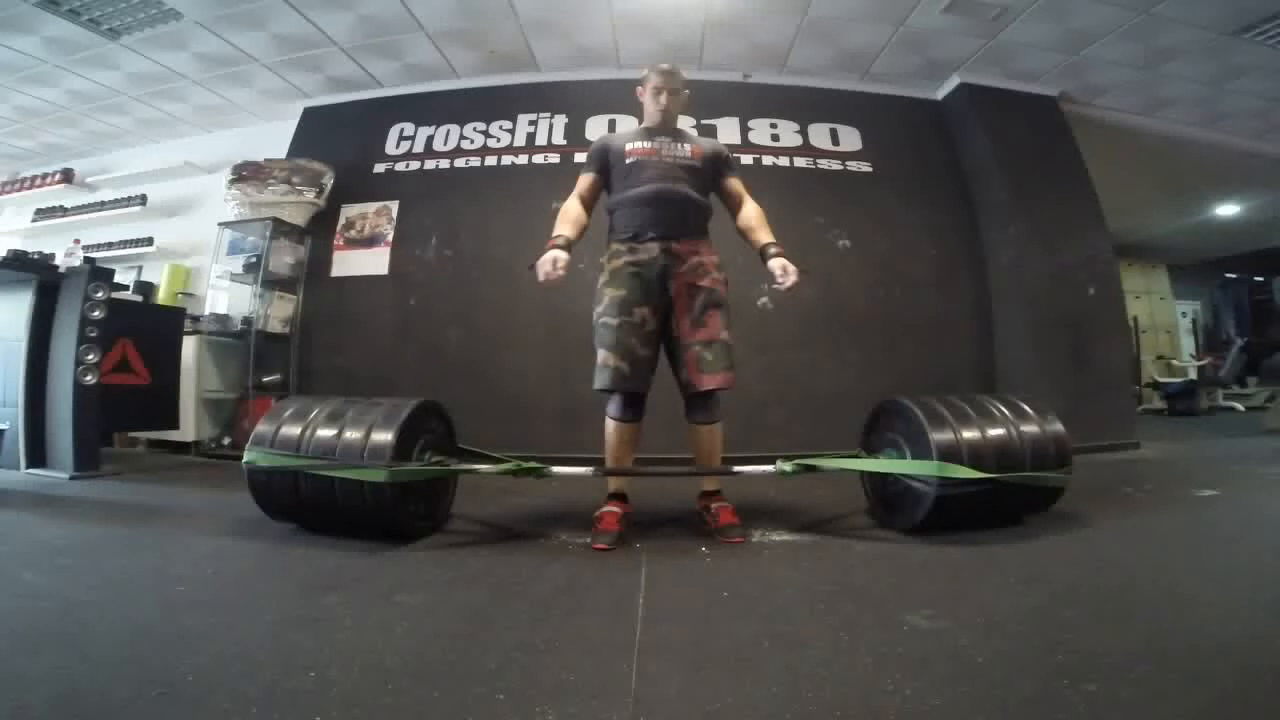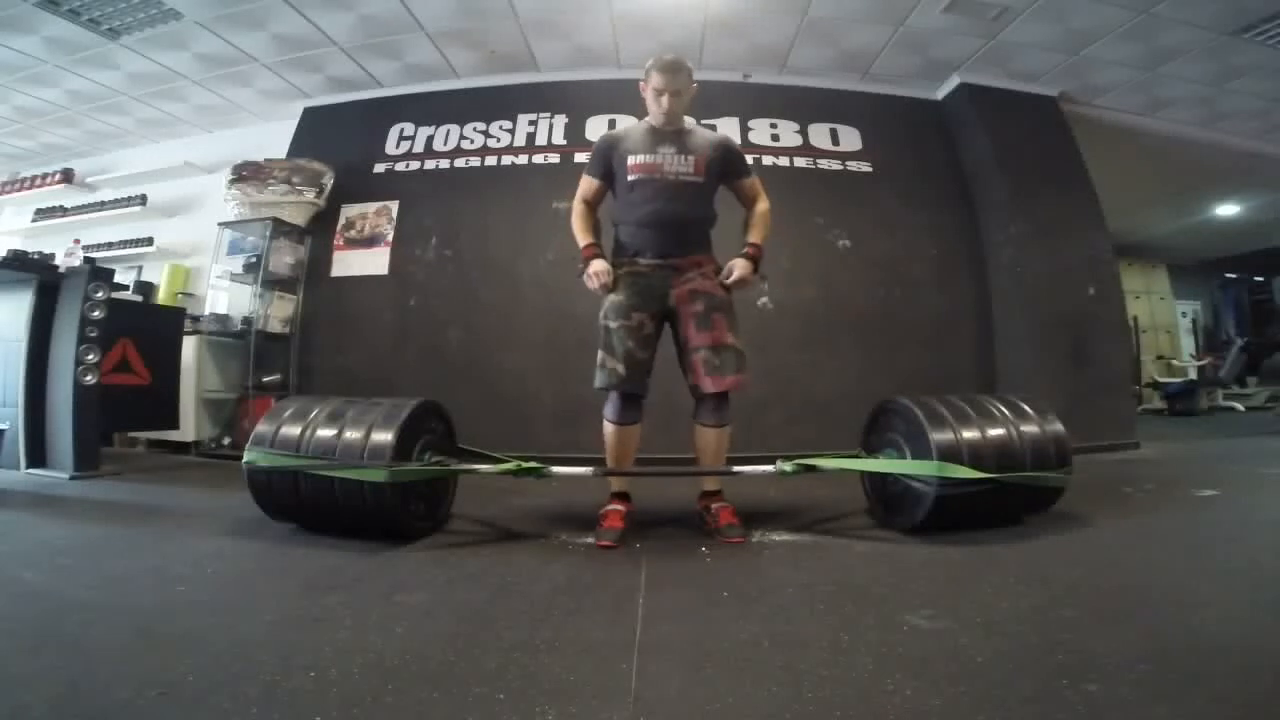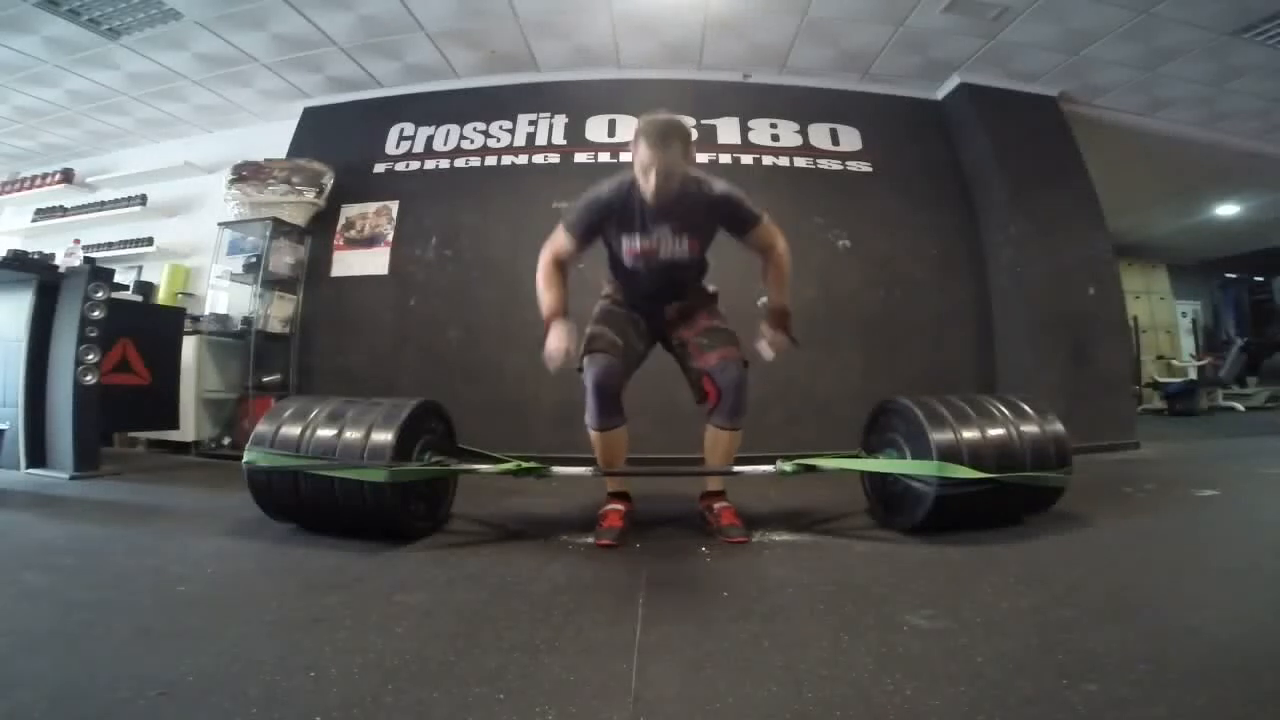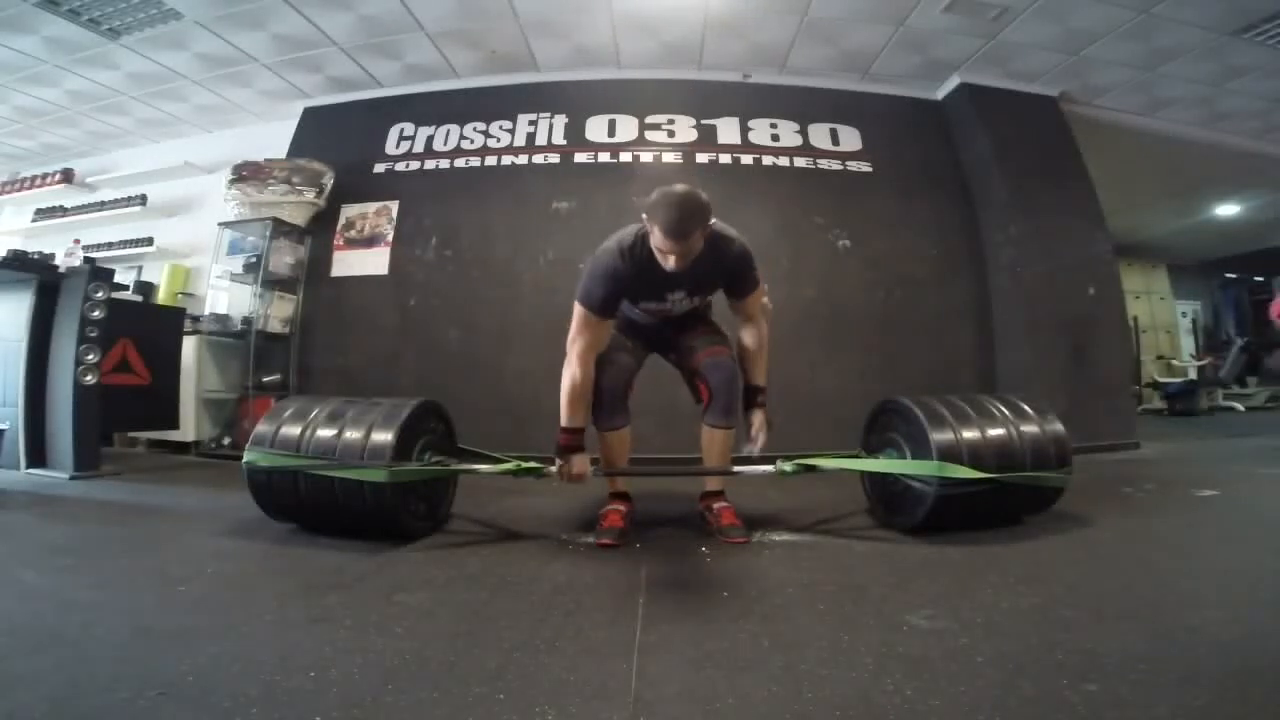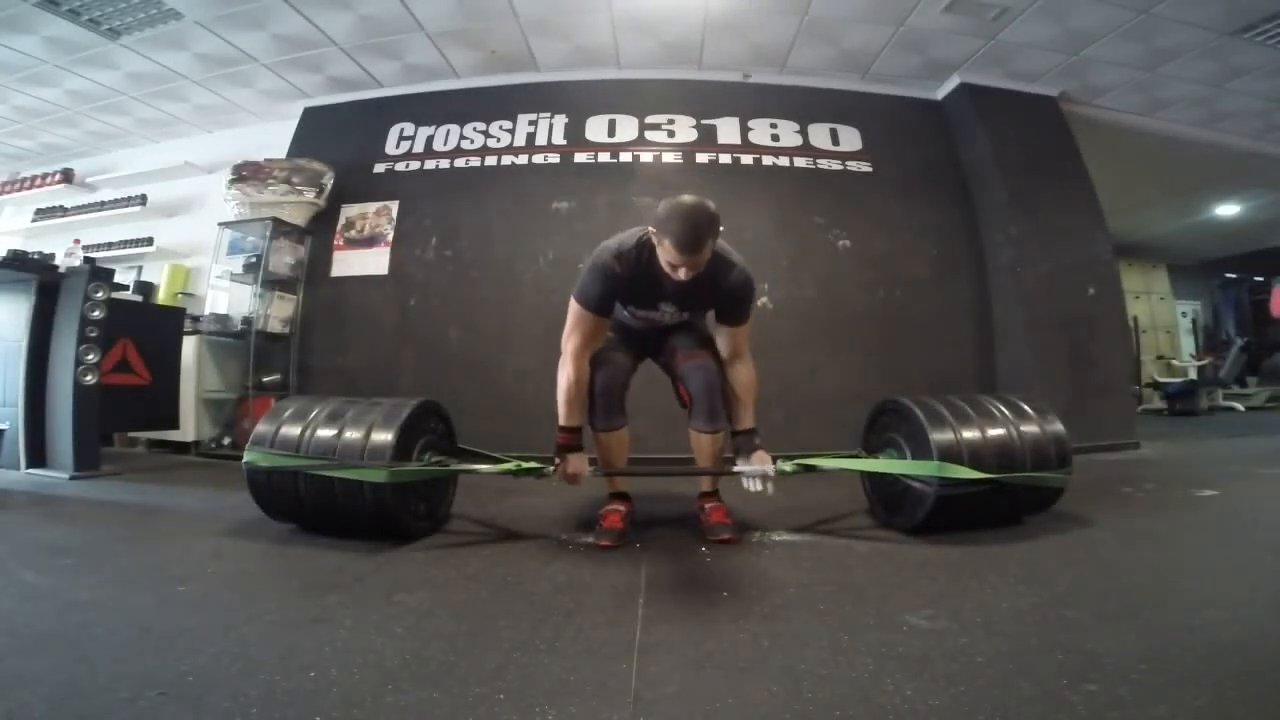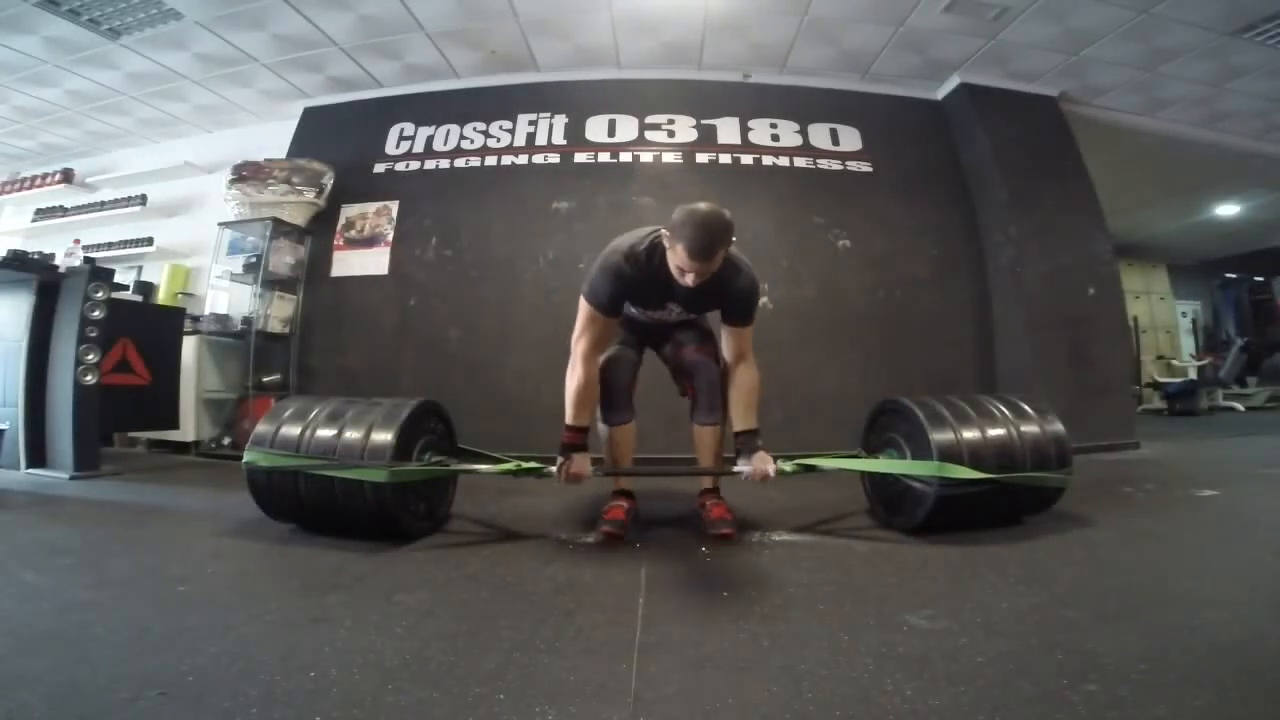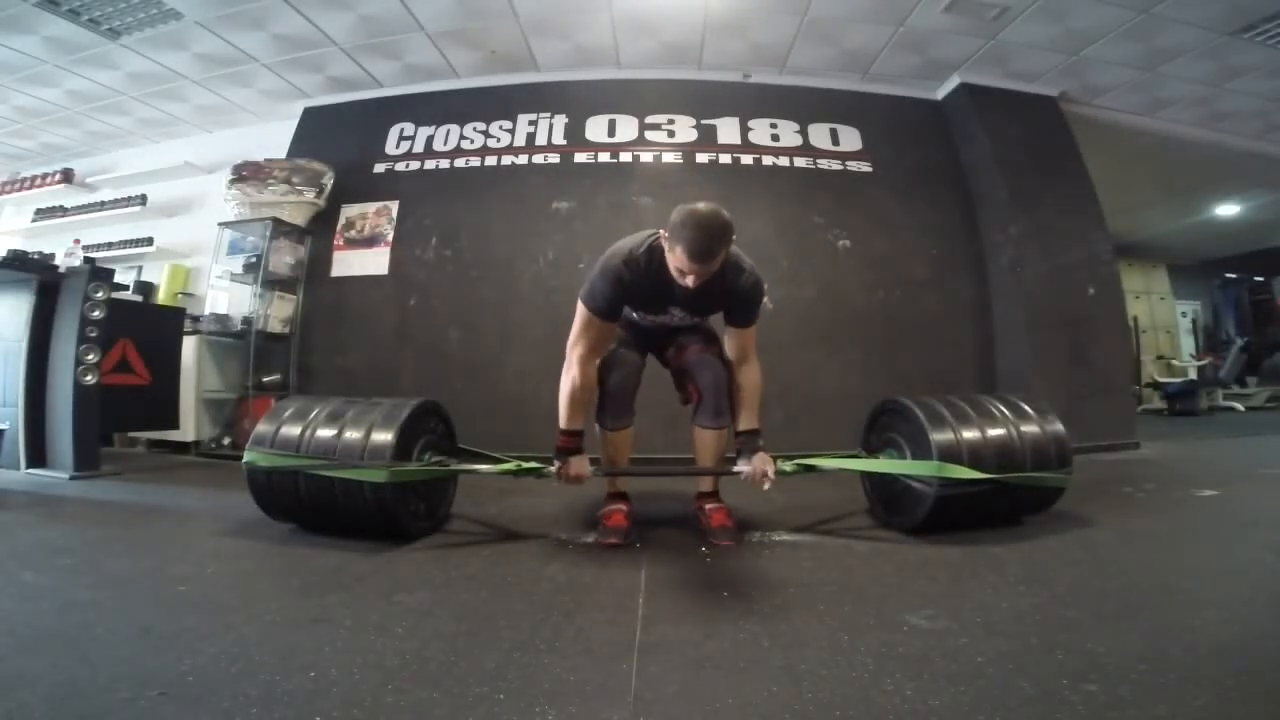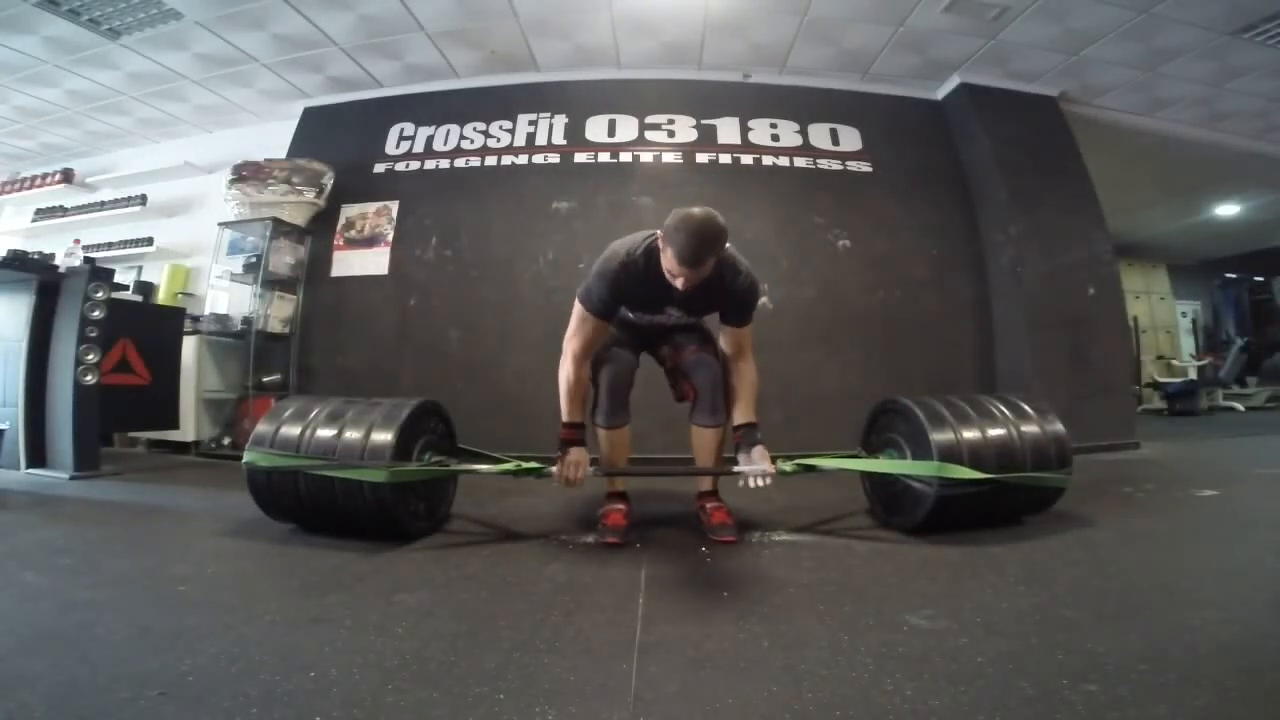
dt=0.5s
person 1, frame 1
left shoulder: (709, 150)
right shoulder: (611, 145)
left elbow: (743, 204)
right elbow: (578, 200)
left wrist: (771, 250)
right wrist: (559, 245)
left hip: (694, 261)
right hip: (629, 261)
left knee: (703, 384)
right knee: (625, 385)
left ankle: (712, 497)
right ankle: (615, 499)
person 1, frame 2
left shoulder: (717, 146)
right shoulder: (614, 143)
left elbow: (757, 201)
right elbow: (583, 203)
left wrist: (750, 253)
right wrist: (591, 254)
left hip: (696, 273)
right hip: (632, 273)
left knee: (713, 386)
right knee: (623, 387)
left ankle: (712, 496)
right ankle: (617, 498)
person 1, frame 3
left shoulder: (717, 198)
right shoulder: (605, 199)
left elbow: (774, 248)
right elbow: (552, 257)
left wrist: (777, 316)
right wrist: (556, 320)
left hip: (689, 305)
right hip: (627, 304)
left knee: (730, 377)
right knee: (600, 377)
left ankle: (715, 497)
right ankle: (617, 499)
person 1, frame 4
left shoulder: (730, 251)
right shoulder: (615, 258)
left elbow: (752, 321)
right elbow: (580, 352)
left wrist: (756, 399)
right wrist: (571, 444)
left hip: (689, 323)
right hip: (628, 324)
left knee: (725, 377)
right knee: (607, 380)
left ankle: (714, 497)
right ankle: (618, 498)
person 1, frame 5
left shoulder: (733, 276)
right shoulder: (612, 261)
left elbow: (735, 359)
right elbow: (575, 349)
left wrist: (747, 443)
right wrist: (569, 443)
left hip: (683, 331)
right hip: (621, 329)
left knee: (707, 384)
right knee: (602, 384)
left ankle: (709, 498)
right ankle: (617, 497)
person 1, frame 6
left shoulder: (739, 280)
right shoulder: (622, 261)
left elbow: (739, 361)
right elbow: (585, 352)
left wrist: (749, 444)
right wrist: (574, 444)
left hip: (683, 325)
right hip: (625, 321)
left knee: (709, 378)
right knee: (613, 378)
left ankle: (710, 493)
right ankle: (622, 494)
person 1, frame 7
left shoulder: (743, 280)
right shoulder: (622, 264)
left elbow: (743, 362)
right elbow: (580, 356)
left wrist: (750, 444)
right wrist: (570, 446)
left hip: (687, 329)
right hip: (626, 327)
left knee: (715, 380)
right knee: (615, 380)
left ankle: (708, 497)
right ankle: (616, 497)
person 1, frame 8
left shoulder: (738, 281)
right shoulder: (619, 264)
left elbow: (739, 357)
right elbow: (575, 353)
left wrist: (748, 437)
right wrist: (572, 439)
left hip: (681, 328)
right hip: (622, 325)
left knee: (710, 378)
right knee: (611, 377)
left ankle: (708, 496)
right ankle: (615, 497)
